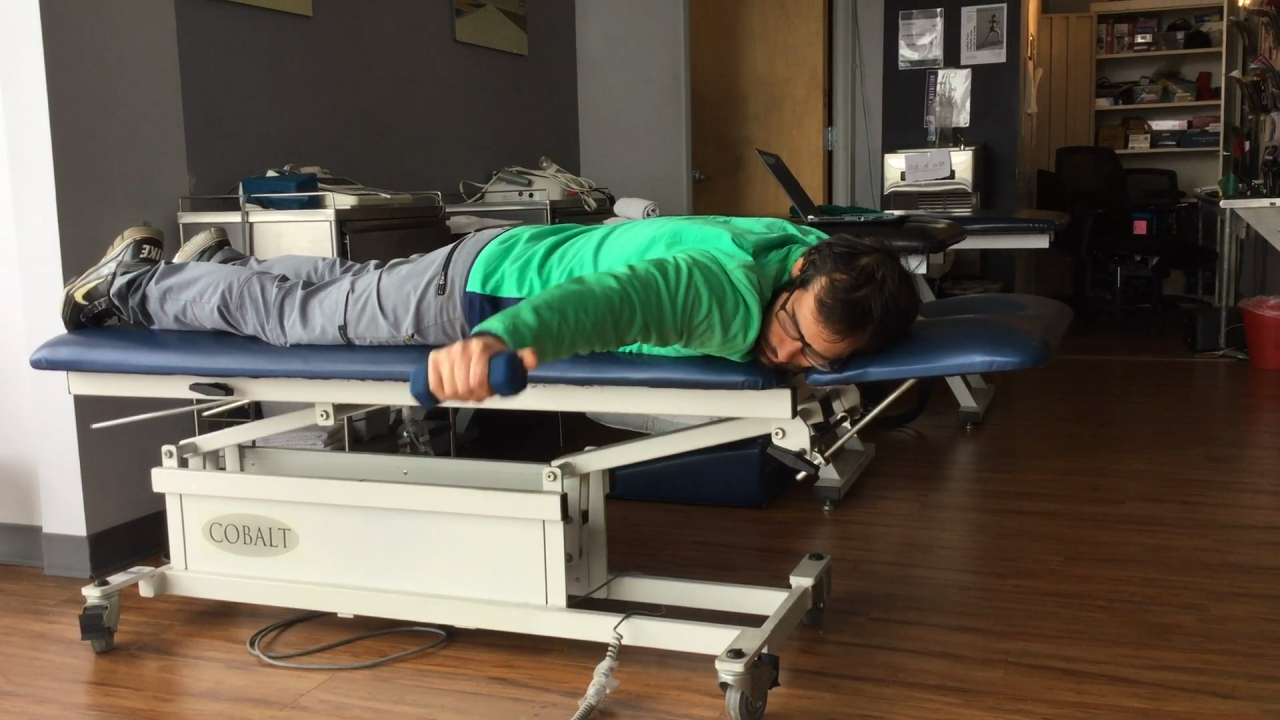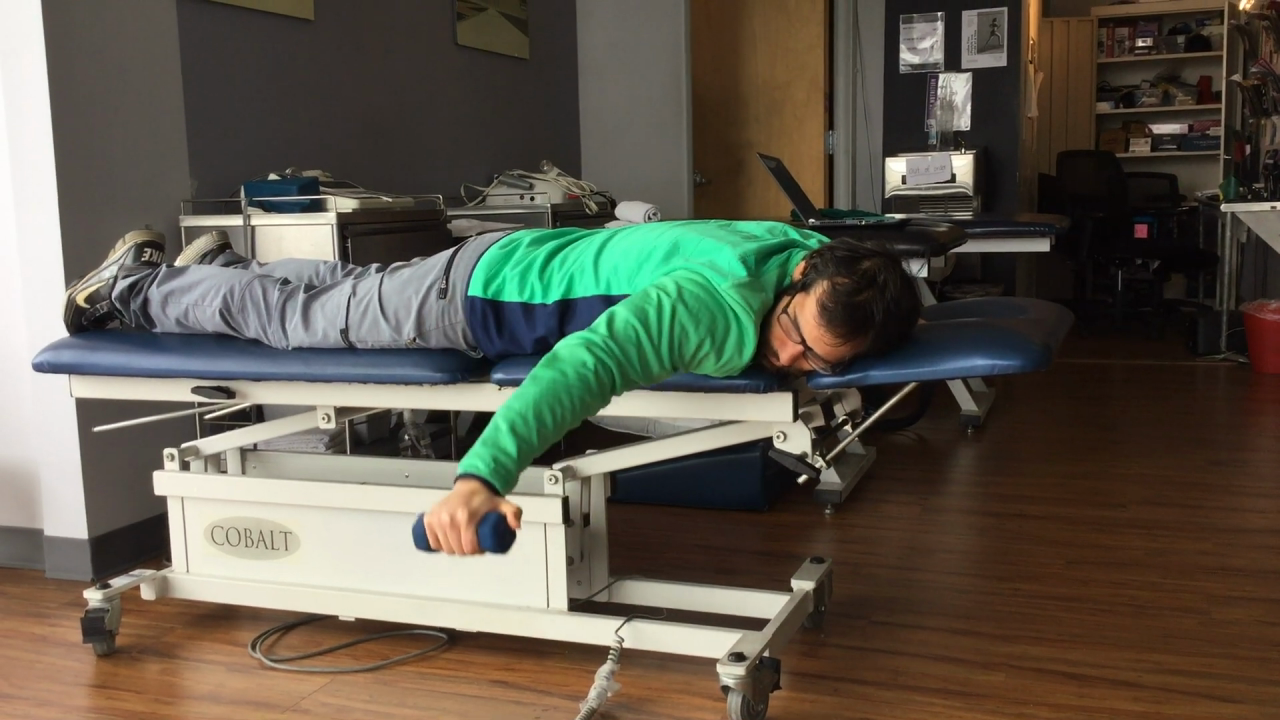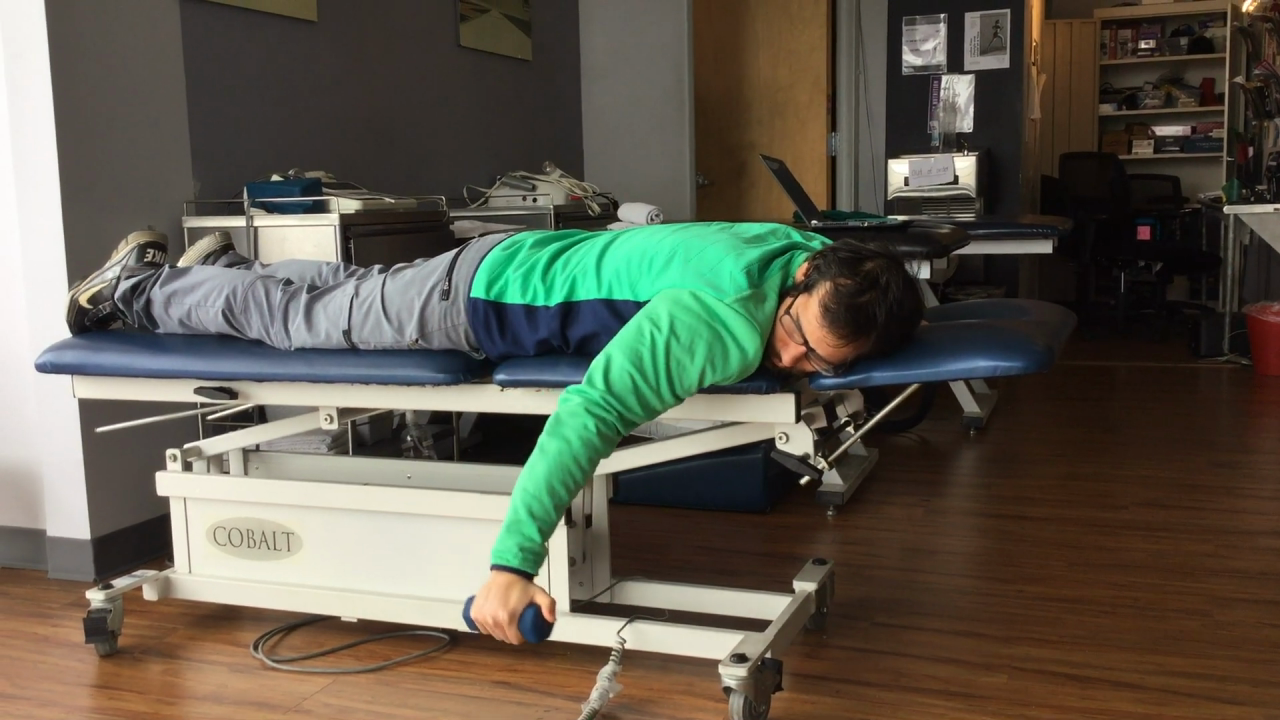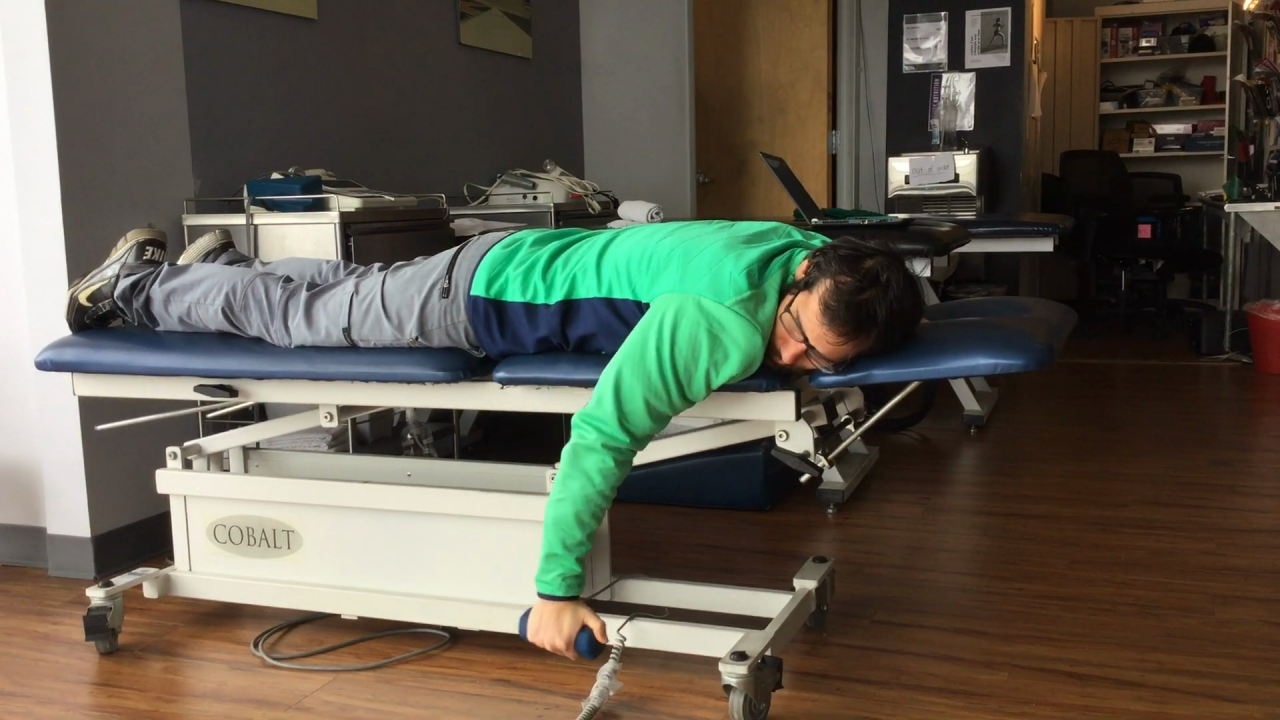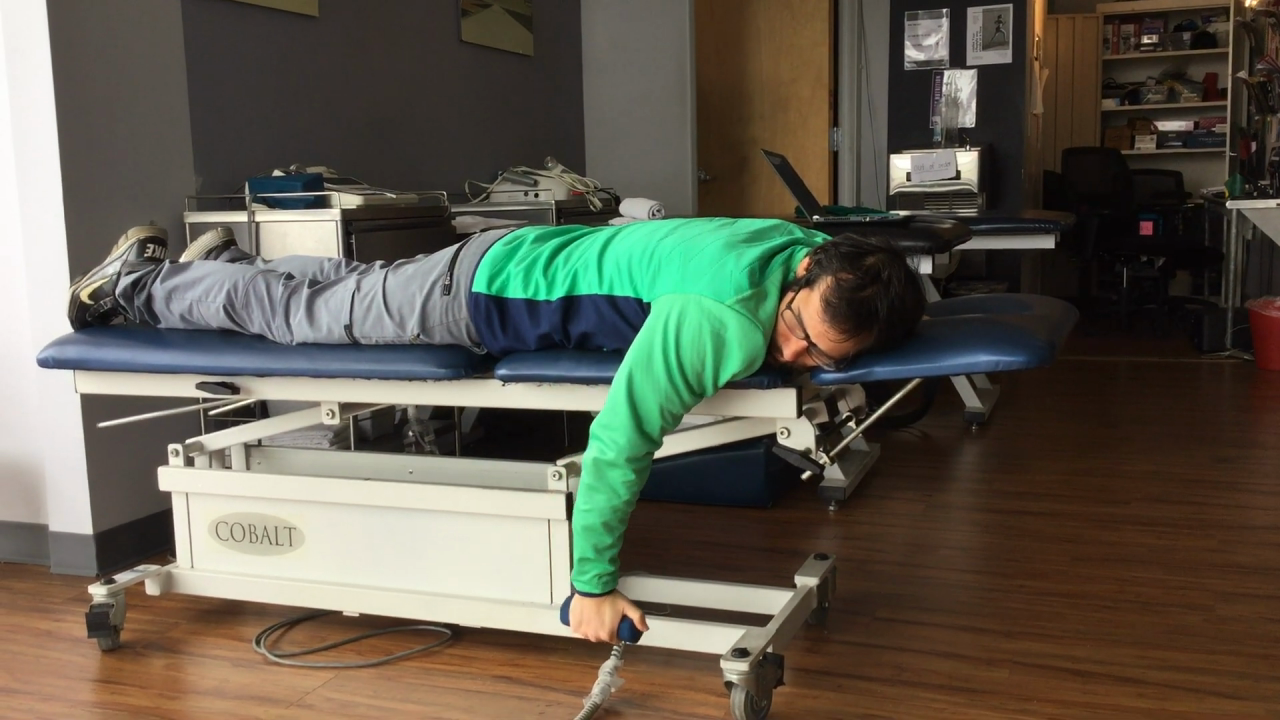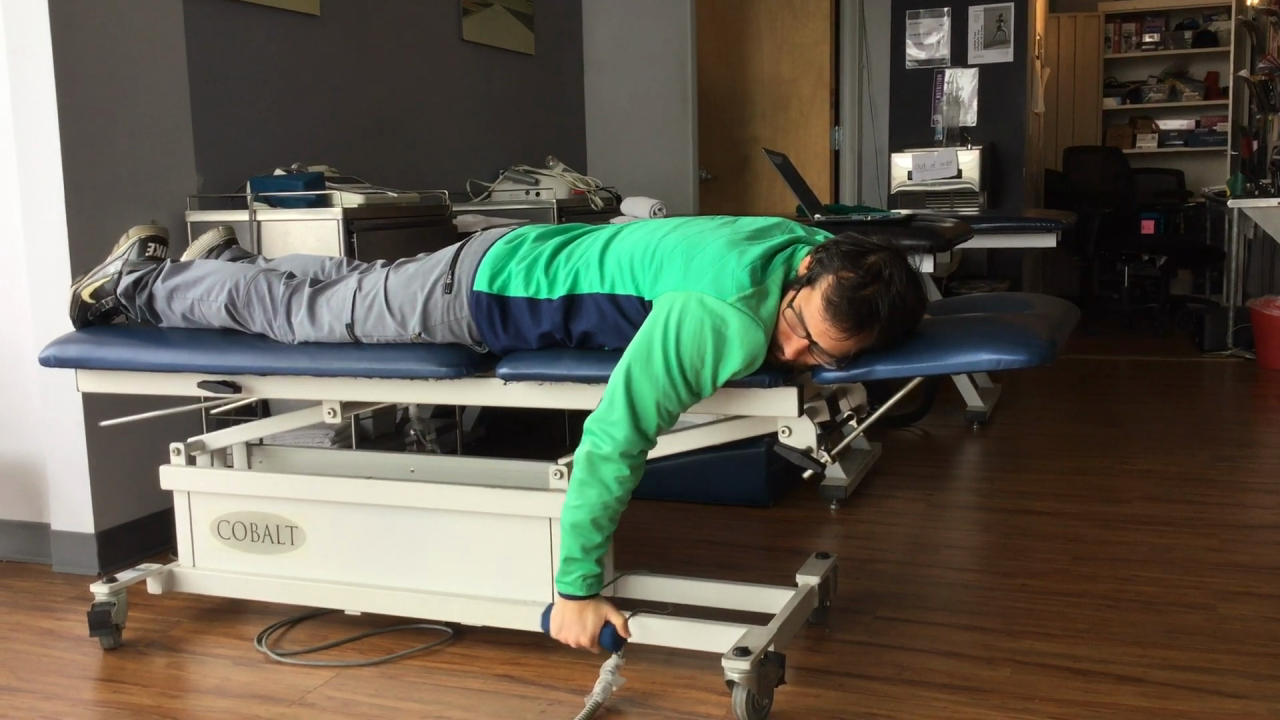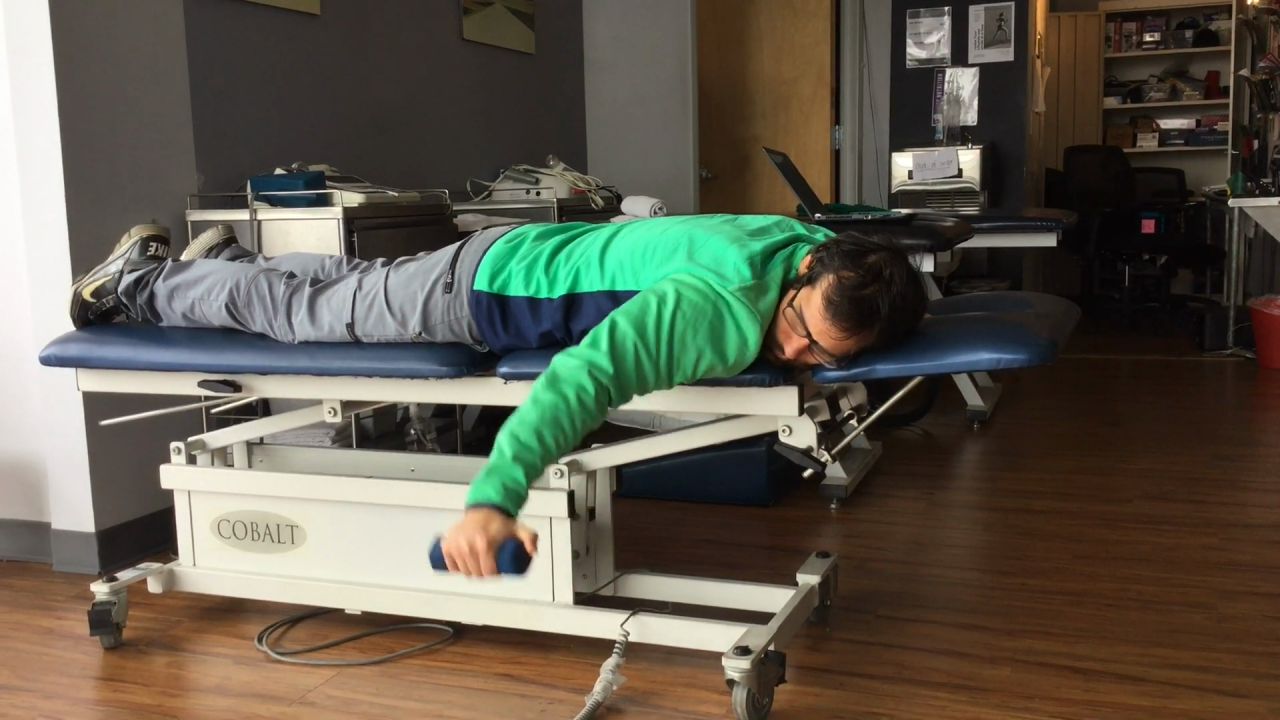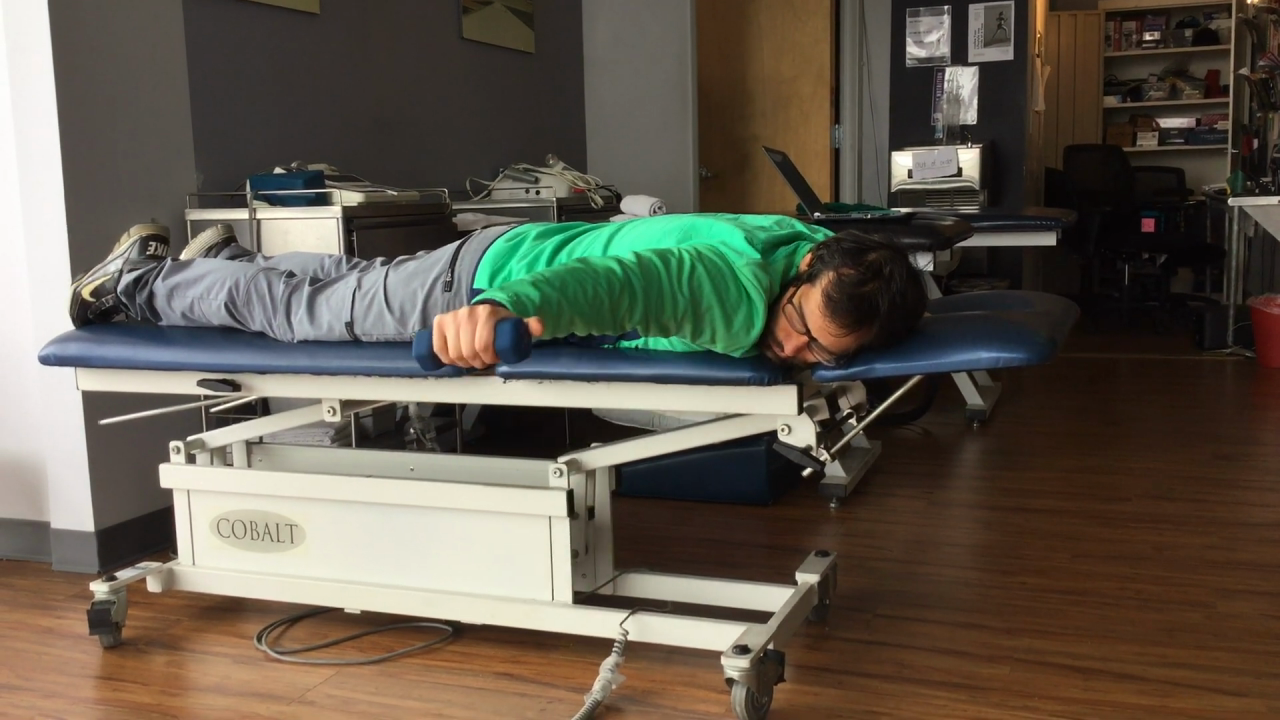
dt=0.4s
person 1, frame 1
left shoulder: (806, 244)
right shoulder: (726, 293)
right elbow: (601, 301)
left wrist: (831, 355)
right wrist: (492, 339)
left hip: (525, 259)
right hip: (488, 294)
left knee: (322, 292)
right knee: (288, 315)
left ankle: (219, 258)
right ankle: (135, 286)
person 1, frame 2
left shoulder: (809, 248)
right shoulder: (722, 307)
right elbow: (587, 361)
left wrist: (831, 361)
right wrist: (482, 475)
left hip: (528, 258)
right hip: (487, 297)
left knee: (331, 296)
right knee: (289, 314)
left ankle: (222, 262)
right ankle: (136, 287)
person 1, frame 3
left shoulder: (813, 248)
right shoulder: (721, 319)
right elbow: (587, 413)
left wrist: (836, 355)
right wrist: (511, 562)
left hip: (530, 259)
right hip: (490, 300)
left knee: (348, 287)
right knee: (293, 317)
left ankle: (223, 262)
right ankle: (137, 287)
person 1, frame 4
left shoulder: (822, 252)
right shoulder: (721, 321)
right elbow: (599, 436)
left wrist: (857, 348)
right wrist: (555, 589)
left hip: (531, 255)
right hip: (485, 297)
left knee: (352, 284)
right knee: (292, 314)
left ankle: (222, 260)
right ankle: (136, 284)
person 1, frame 5
left shoulder: (817, 246)
right shoulder: (724, 319)
right elbow: (617, 438)
left wrist: (829, 354)
right wrist: (591, 585)
left hip: (531, 253)
right hip: (489, 295)
left knee: (354, 282)
right knee: (294, 314)
left ankle: (227, 259)
right ankle: (139, 283)
person 1, frame 6
left shoulder: (821, 245)
right shoulder: (725, 316)
right elbow: (612, 436)
left wrist: (842, 354)
right wrist: (576, 588)
left hip: (535, 253)
right hip: (491, 292)
left knee: (355, 282)
right knee: (296, 311)
left ankle: (227, 256)
right ankle: (140, 281)
person 1, frame 7
left shoulder: (815, 234)
right shoulder: (725, 313)
right elbow: (590, 373)
right wrist: (492, 496)
left hip: (534, 258)
right hip: (496, 292)
left knee: (358, 280)
right knee: (302, 314)
left ankle: (225, 259)
right ankle: (144, 285)
person 1, frame 8
left shoulder: (811, 240)
right shoulder: (733, 293)
right elbow: (607, 282)
left wrist: (827, 353)
right wrist: (495, 310)
left hip: (528, 250)
right hip: (499, 278)
left knee: (351, 284)
right knee: (293, 311)
left ankle: (227, 257)
right ankle: (144, 283)
